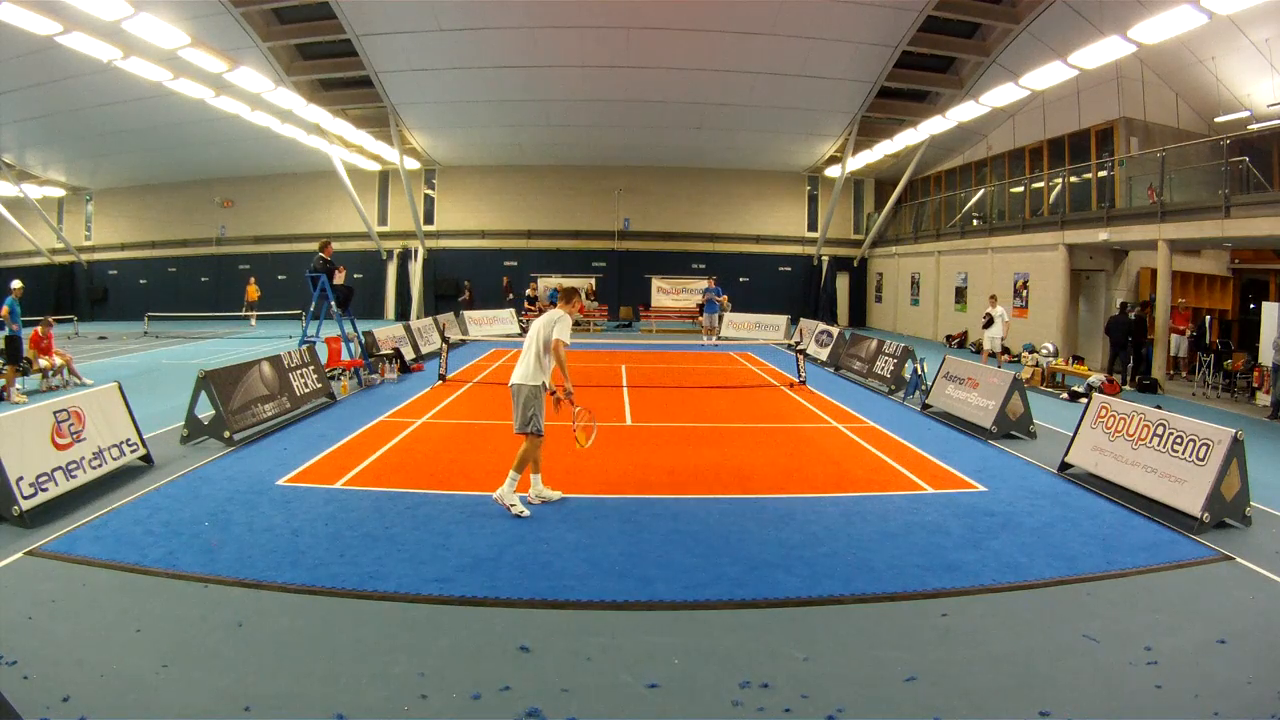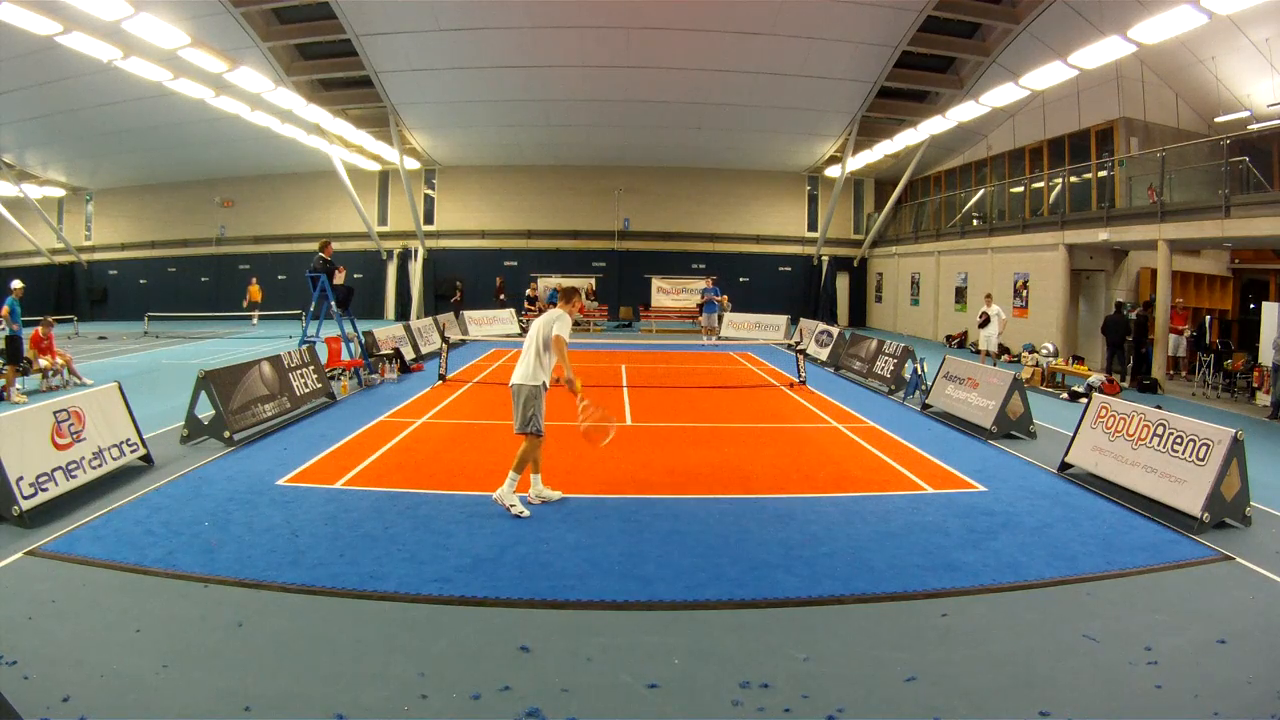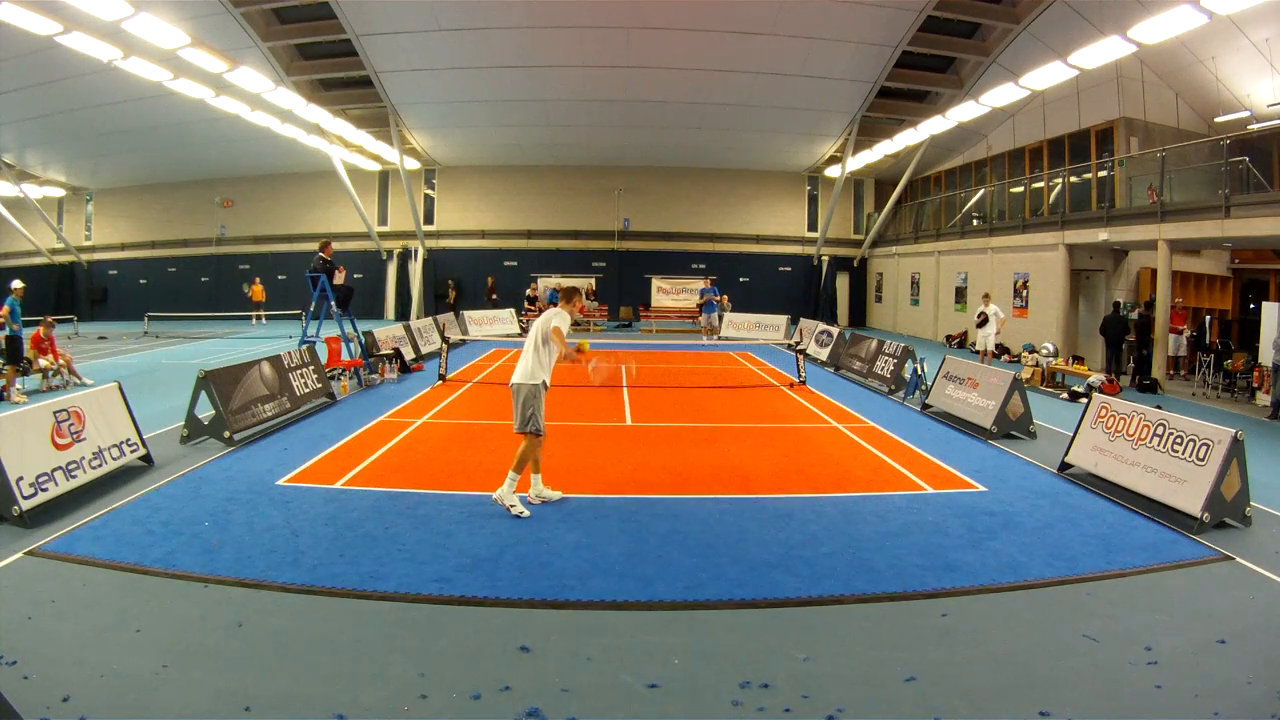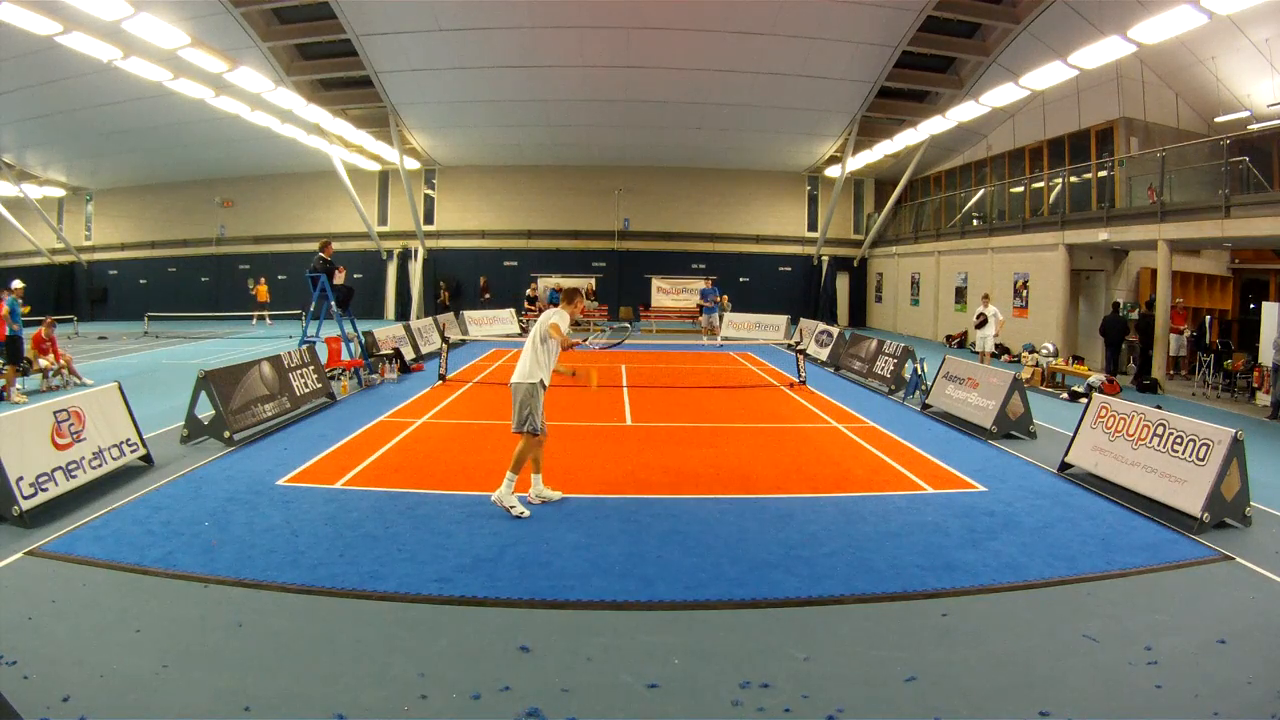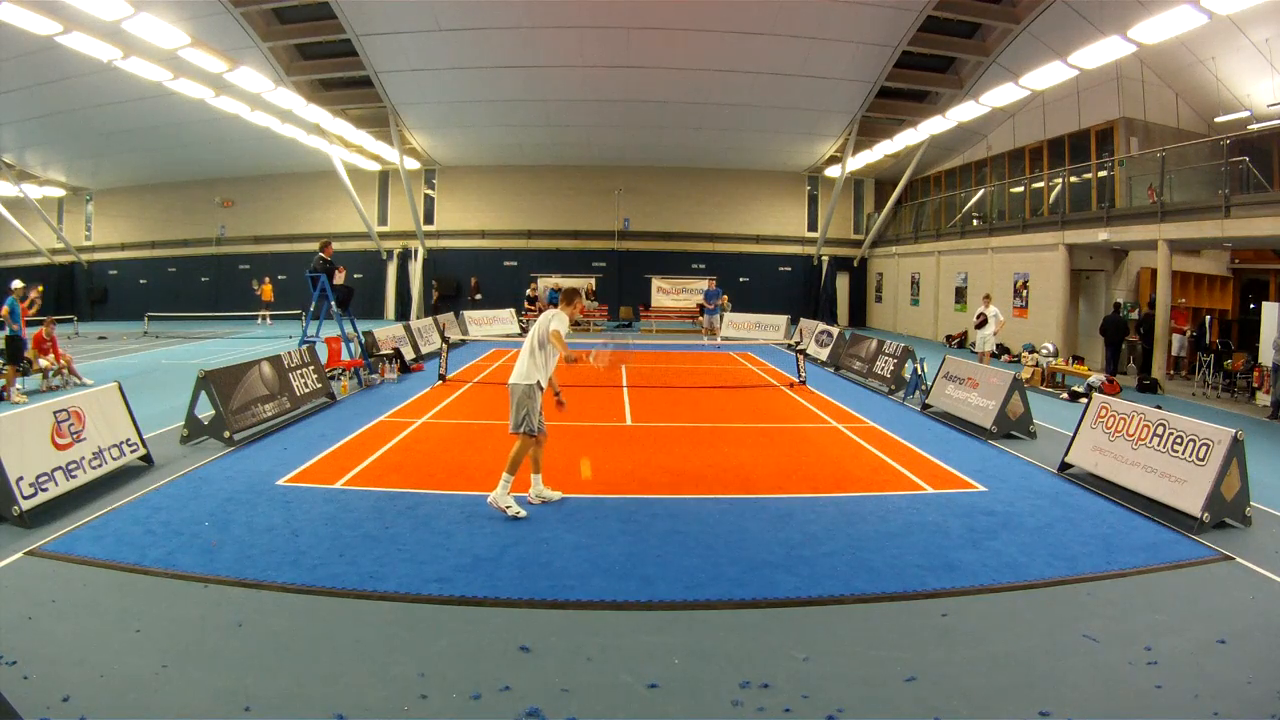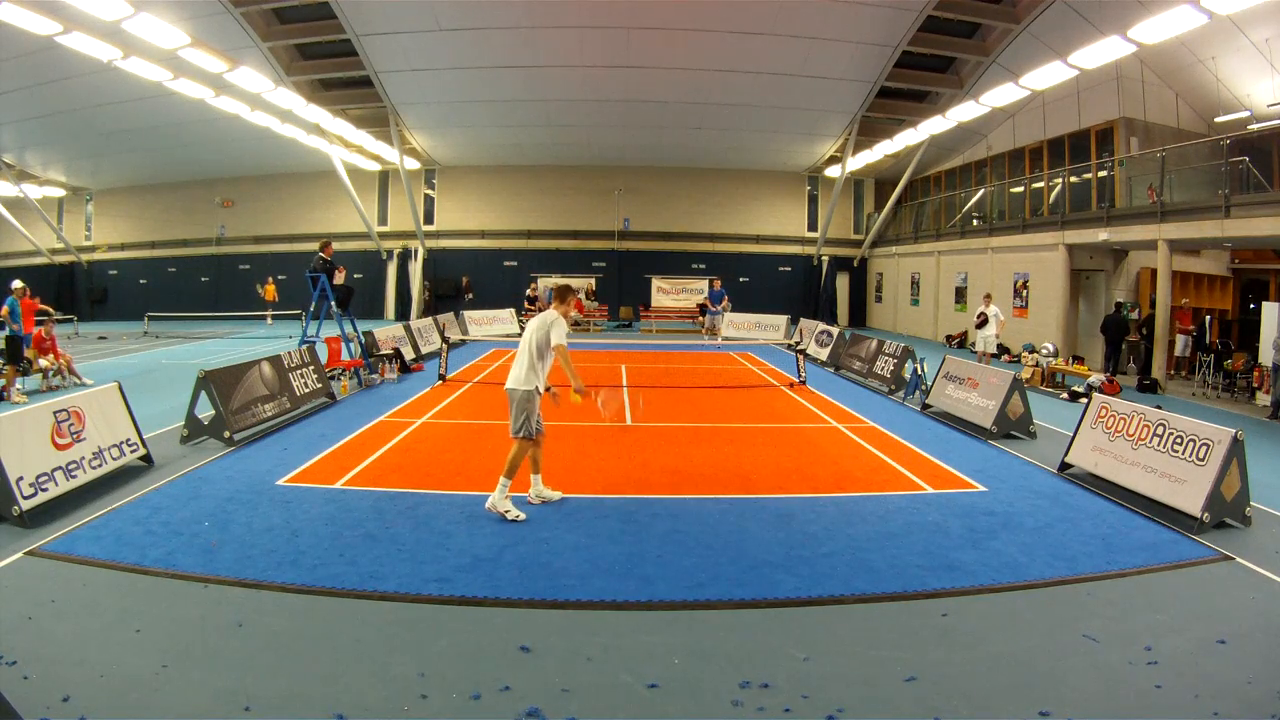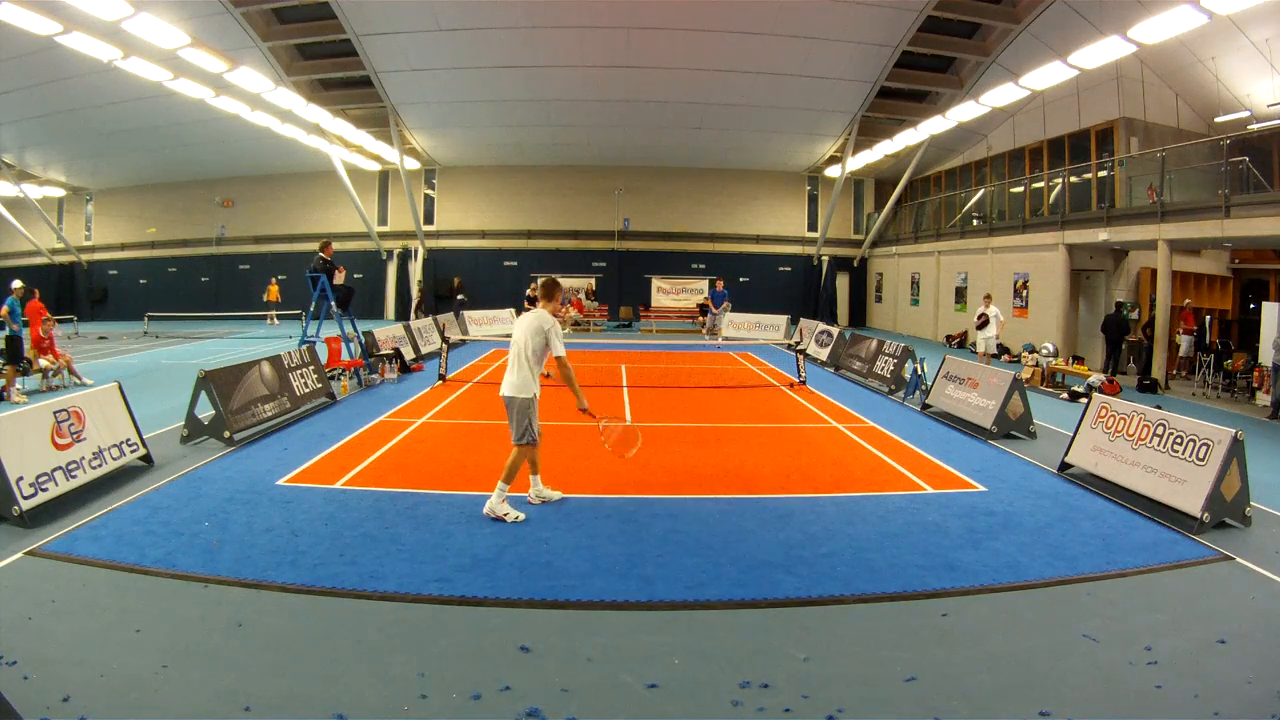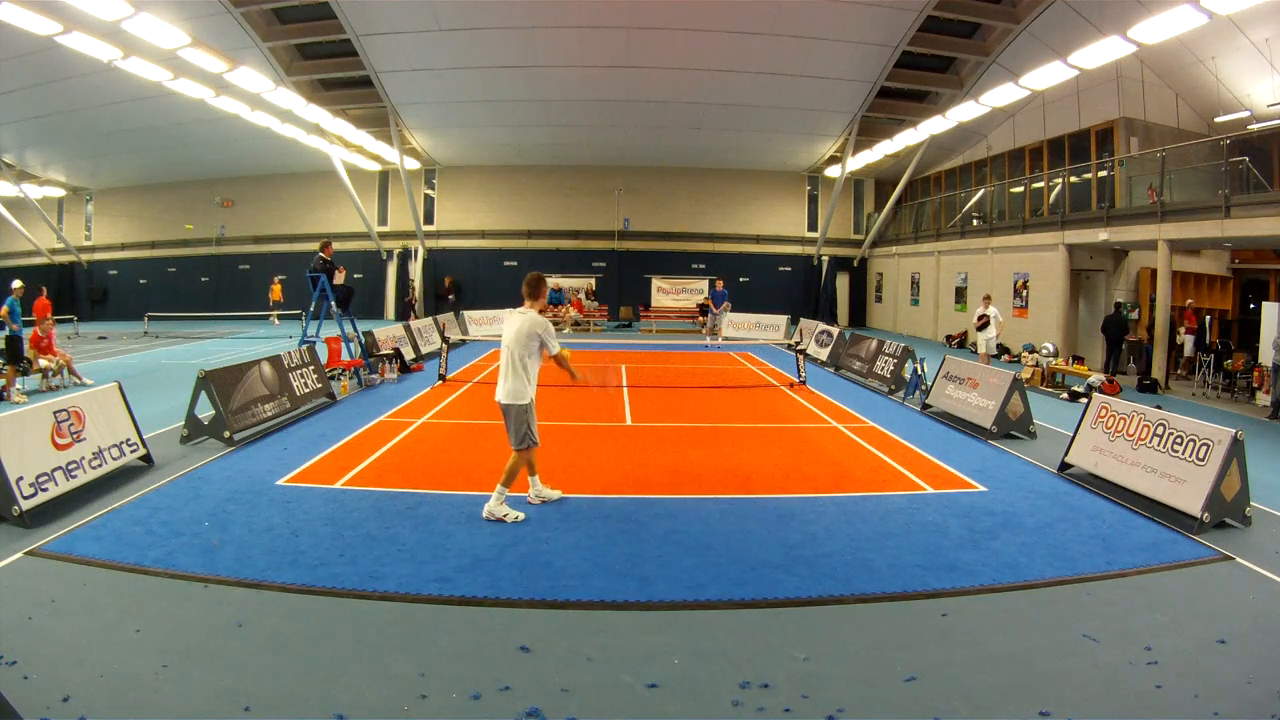
dt=0.2s
person 1, frame 1
left shoulder: (543, 318)
right shoulder: (563, 318)
right elbow: (556, 348)
left wrist: (553, 391)
right wrist: (567, 381)
left hip: (524, 381)
right hip: (530, 383)
left knee: (536, 437)
right knee: (533, 438)
left ankle: (537, 489)
right ankle: (507, 491)
person 1, frame 2
left shoulder: (544, 318)
right shoulder: (562, 317)
right elbow: (557, 342)
right wrist: (568, 371)
left hip: (525, 381)
right hip: (530, 383)
left knee: (537, 437)
right knee: (533, 437)
left ankle: (536, 489)
right ankle: (506, 491)
person 1, frame 3
left shoulder: (548, 315)
right shoulder: (561, 314)
right elbow: (555, 332)
left wrist: (565, 353)
right wrist: (566, 349)
left hip: (528, 381)
right hip: (531, 382)
left knee: (538, 436)
right knee: (532, 436)
left ankle: (537, 489)
right ankle: (506, 491)
person 1, frame 4
left shoulder: (551, 316)
right shoulder: (560, 314)
right elbow: (552, 328)
left wrist: (567, 370)
right wrist: (562, 338)
left hip: (531, 381)
right hip: (529, 381)
left knee: (540, 436)
right knee: (530, 436)
left ankle: (537, 489)
right ankle: (505, 492)
person 1, frame 5
left shoulder: (551, 317)
right shoulder: (559, 316)
right elbow: (554, 335)
left wrist: (557, 392)
right wrist: (565, 350)
left hip: (530, 383)
right hip: (526, 383)
left knee: (539, 436)
right knee: (526, 437)
left ankle: (537, 489)
right ankle: (501, 493)
person 1, frame 6
left shoulder: (540, 319)
right shoulder: (557, 320)
right elbow: (559, 348)
left wrist: (548, 386)
right wrist: (574, 379)
left hip: (525, 385)
right hip: (524, 387)
left knee: (537, 437)
right knee: (524, 441)
left ankle: (537, 490)
right ankle: (499, 497)
person 1, frame 7
left shoulder: (524, 318)
right shoulder: (550, 323)
right elbow: (562, 363)
left wrist: (542, 373)
right wrist: (579, 397)
left hip: (514, 388)
right hip: (522, 392)
left knee: (533, 441)
right knee: (523, 446)
left ankle: (537, 490)
right ankle: (496, 501)
person 1, frame 8
left shoulder: (512, 317)
right shoulder: (541, 323)
right elbow: (558, 358)
left wrist: (544, 354)
right wrist: (573, 373)
left hip: (507, 392)
right hip: (519, 395)
left knee: (528, 443)
right knee: (522, 449)
left ankle: (536, 490)
right ankle: (495, 504)
